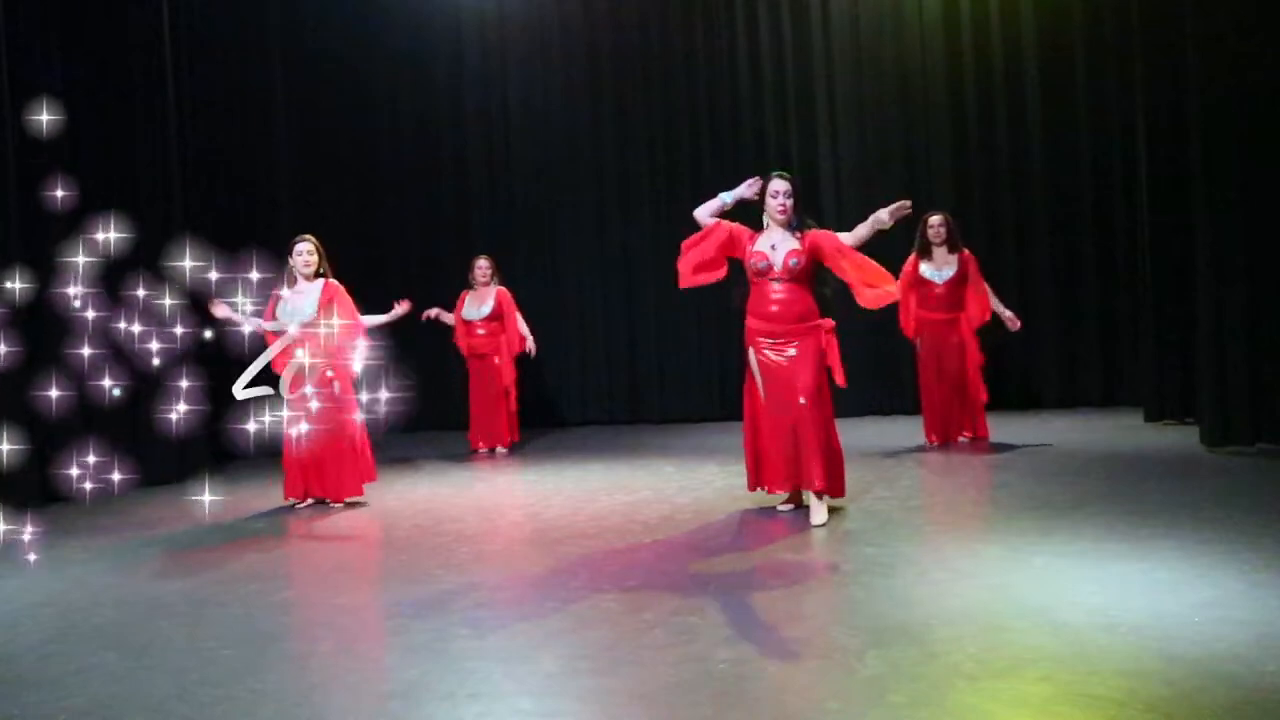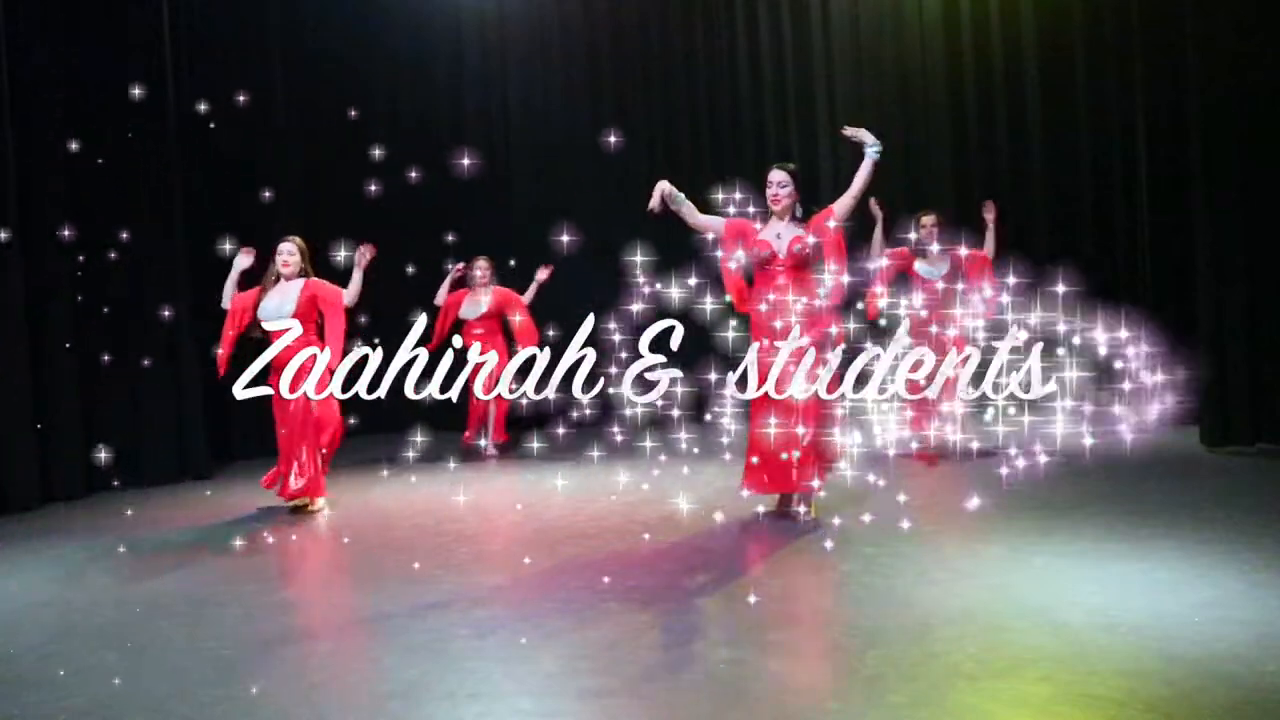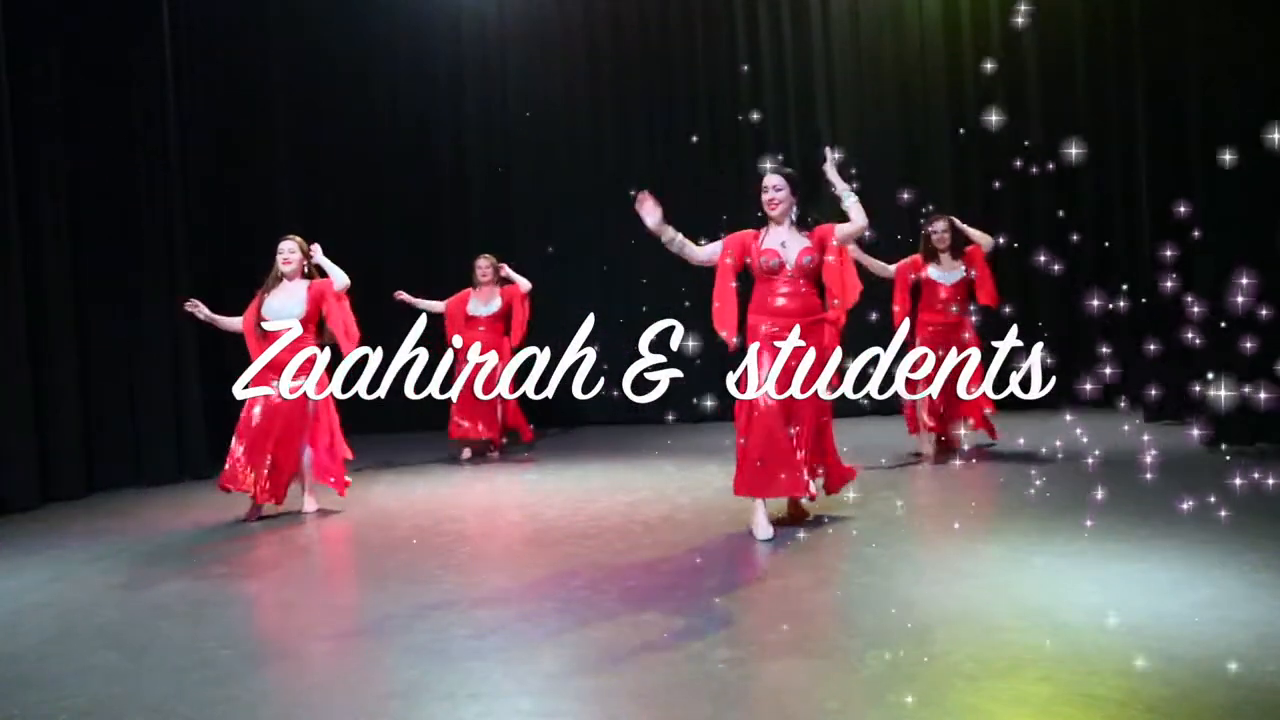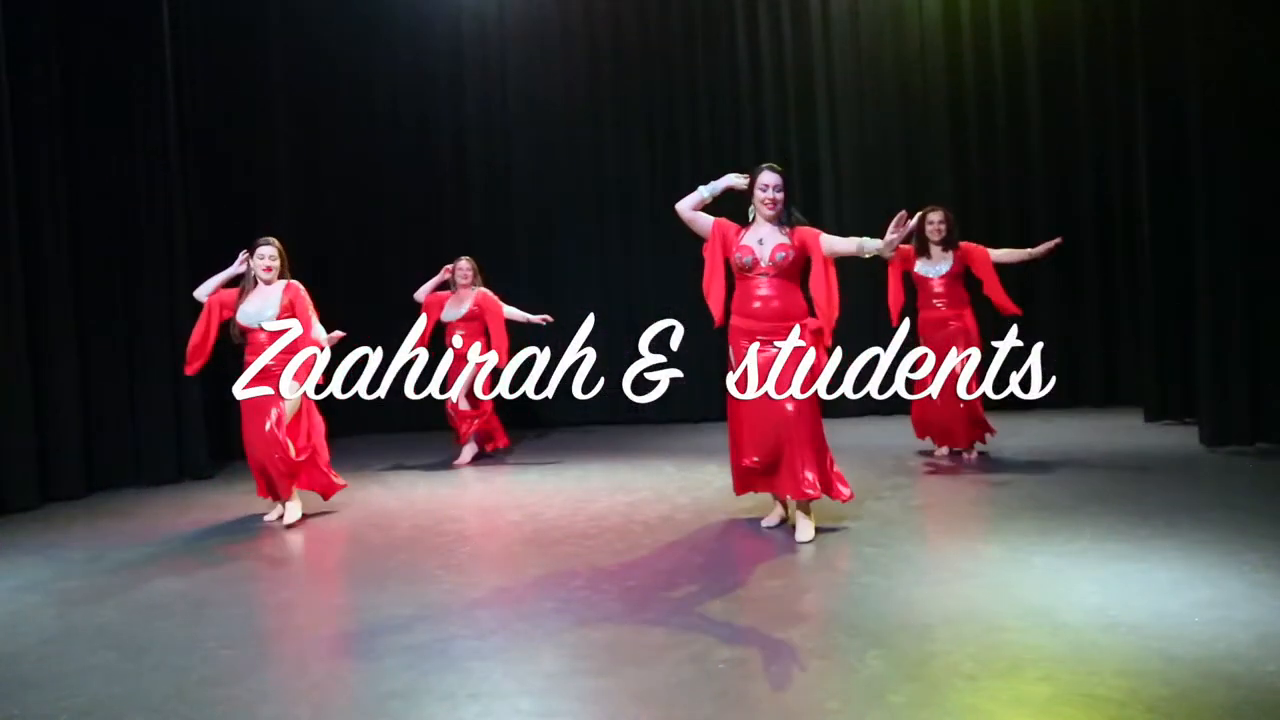
dt=0.7s
person 1, frame 1
left shoulder: (809, 239)
right shoulder: (744, 239)
left elbow: (851, 240)
right elbow: (700, 215)
left wrist: (878, 220)
right wrist: (737, 195)
left hip: (804, 336)
right hip: (762, 338)
left knee: (807, 410)
right knee: (770, 413)
left ankle: (819, 494)
right ankle: (791, 488)
person 1, frame 2
left shoulder: (815, 228)
right shoulder: (748, 231)
left elbow: (854, 193)
right elbow: (696, 219)
left wrist: (871, 149)
right wrist: (668, 190)
left hip: (808, 327)
right hip: (768, 329)
left knee: (805, 409)
right knee: (770, 408)
left ankle: (803, 491)
right ankle: (781, 489)
person 1, frame 3
left shoulder: (816, 238)
right shoulder: (747, 241)
left elbow: (859, 225)
right elbow: (695, 253)
left wrist: (839, 181)
right wrist: (661, 229)
left hip: (809, 337)
right hip: (766, 338)
left knee: (806, 418)
right knee: (762, 418)
left ankle: (795, 498)
right ankle: (761, 511)
person 1, frame 4
left shoulder: (800, 236)
right shoulder: (730, 234)
left elbow: (847, 245)
right elbow: (683, 209)
left wrist: (883, 243)
right wrist: (723, 184)
left hip: (791, 337)
right hip: (747, 339)
left knee: (795, 417)
right knee: (756, 421)
left ankle: (805, 508)
right ankle: (779, 500)
person 2, frame 1
left shoulder: (330, 288)
right shoulder: (282, 293)
left elbow: (354, 321)
right elbow: (270, 326)
left wrist: (387, 317)
right wrist: (233, 317)
left hip: (328, 370)
right hip: (296, 373)
left knee: (334, 429)
right knee: (300, 431)
left ankle: (338, 491)
right ankle: (310, 489)
person 2, frame 2
left shoulder: (312, 286)
right shoulder: (265, 292)
left elbow: (347, 299)
right elbow: (229, 305)
left wrist: (359, 269)
right wrist: (236, 270)
left hip: (309, 366)
right hip: (280, 371)
left knee: (306, 427)
right knee: (289, 432)
left ankle: (315, 491)
right ankle: (299, 489)
person 2, frame 3
left shoulder: (315, 288)
right shoulder: (267, 293)
left elbow: (343, 284)
right elbow: (245, 325)
left wrist: (320, 260)
right wrist: (209, 317)
left hip: (305, 372)
right hip: (270, 374)
left knee: (303, 433)
right knee: (257, 431)
left ankle: (308, 495)
right ankle: (258, 497)
person 2, frame 4
left shoulder: (292, 289)
right shoulder: (240, 295)
left elbow: (312, 326)
right elbow: (200, 295)
left wrist: (326, 340)
right wrist: (231, 271)
left hip: (288, 373)
right hip: (255, 378)
left knee: (274, 434)
right knee: (258, 441)
left ankle: (292, 495)
right ankle: (282, 500)
person 3, frame 1
left shoulder: (963, 257)
right shoulder: (917, 259)
left elbow: (980, 288)
right elbow: (901, 286)
left wrist: (1003, 311)
left hip: (957, 325)
right hip: (927, 327)
left knee: (961, 377)
right knee: (933, 380)
left ankle: (966, 429)
right ankle: (938, 434)
person 3, frame 2
left shoulder: (954, 255)
right shoulder: (907, 256)
left elbow: (985, 259)
right elbow: (877, 257)
left wrist: (990, 225)
right wrist: (879, 223)
left hip: (948, 324)
right hip: (920, 324)
left knee: (947, 377)
right knee: (920, 379)
left ankle: (946, 433)
right ankle: (922, 432)
person 3, frame 3
left shoulder: (966, 256)
right shoulder: (921, 261)
left elbow: (988, 243)
right elbow: (888, 270)
left wrist: (960, 227)
right wrist: (857, 254)
left hip: (959, 329)
right hip: (929, 329)
right knee: (928, 380)
left ankle: (953, 437)
right ankle: (928, 436)
person 3, frame 4
left shoulder: (962, 251)
right shoulder: (912, 255)
left elbow: (999, 255)
left wrist: (1035, 252)
right wrist: (911, 228)
left hip: (960, 323)
right hip: (930, 325)
left knee: (962, 380)
right knee: (933, 383)
left ankle: (966, 440)
right ankle: (943, 440)
person 4, frame 1
left shoulder: (500, 293)
right shoulder: (465, 296)
left elbow: (515, 316)
right elbow: (456, 320)
left wrist: (528, 337)
right wrist: (438, 312)
left hip: (497, 352)
right hip: (475, 354)
left knee: (500, 394)
right knee: (479, 397)
left ankle: (502, 441)
right ankle: (483, 441)
person 4, frame 2
left shoulder: (499, 293)
right shoulder: (463, 295)
left elbow: (522, 301)
right elbow: (439, 301)
left wrist: (536, 282)
right wrist: (450, 277)
left hip: (492, 349)
left knee: (489, 392)
right knee: (478, 394)
left ankle: (491, 442)
right ankle: (480, 439)
person 4, frame 3
left shoulder: (504, 292)
right shoulder: (467, 295)
left elbow: (527, 287)
right elbow: (441, 307)
left wrist: (509, 273)
right wrist: (411, 300)
left hip: (496, 351)
right hip: (471, 351)
left knee: (495, 395)
right knee: (467, 395)
left ankle: (495, 443)
right ankle: (468, 443)
person 4, frame 4
left shoulder: (481, 294)
right shoulder: (446, 298)
left elbow: (504, 310)
right elbow: (419, 297)
left wrist: (530, 317)
right wrist: (440, 277)
right hip: (455, 356)
left knee: (458, 395)
right knee: (464, 399)
left ankle: (471, 443)
right ankle: (478, 441)
